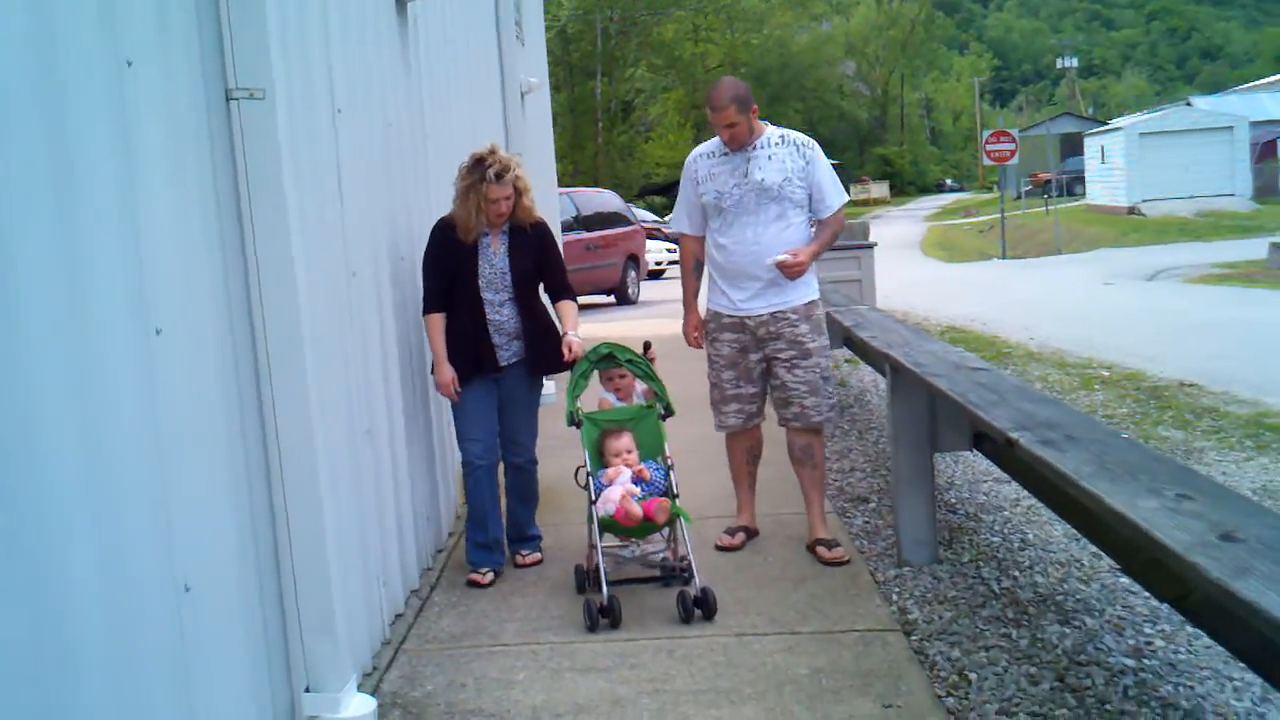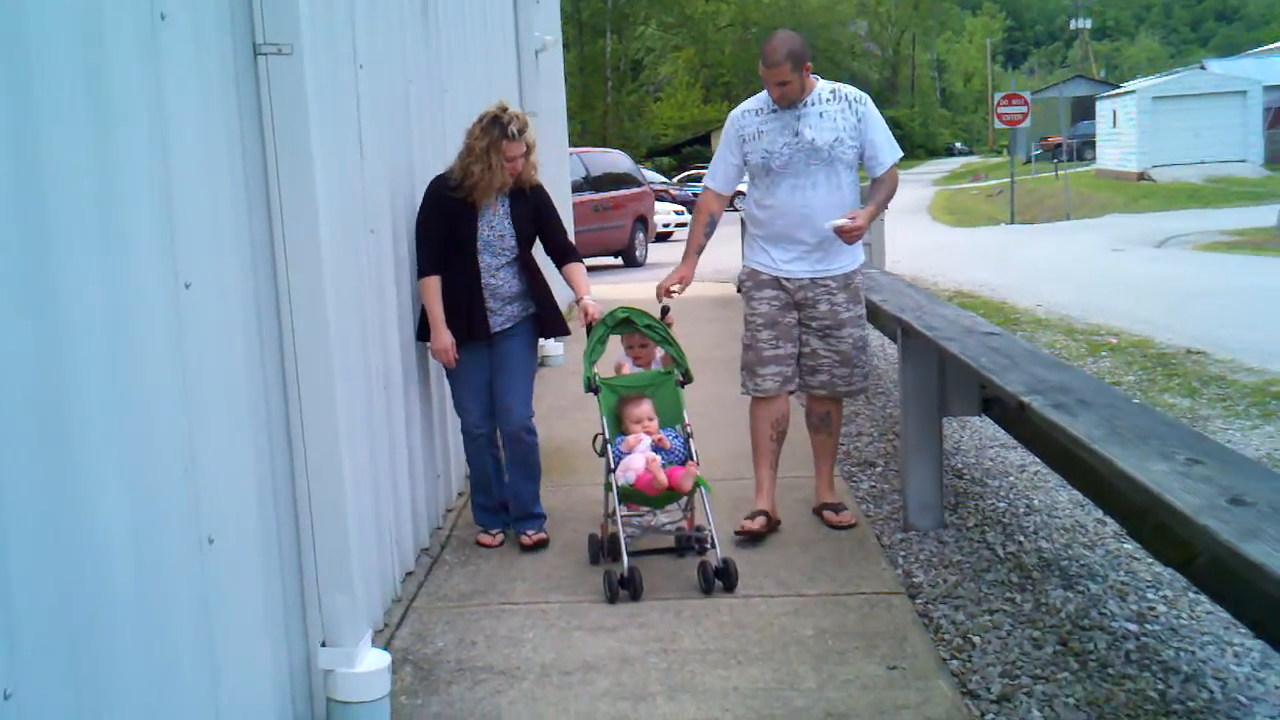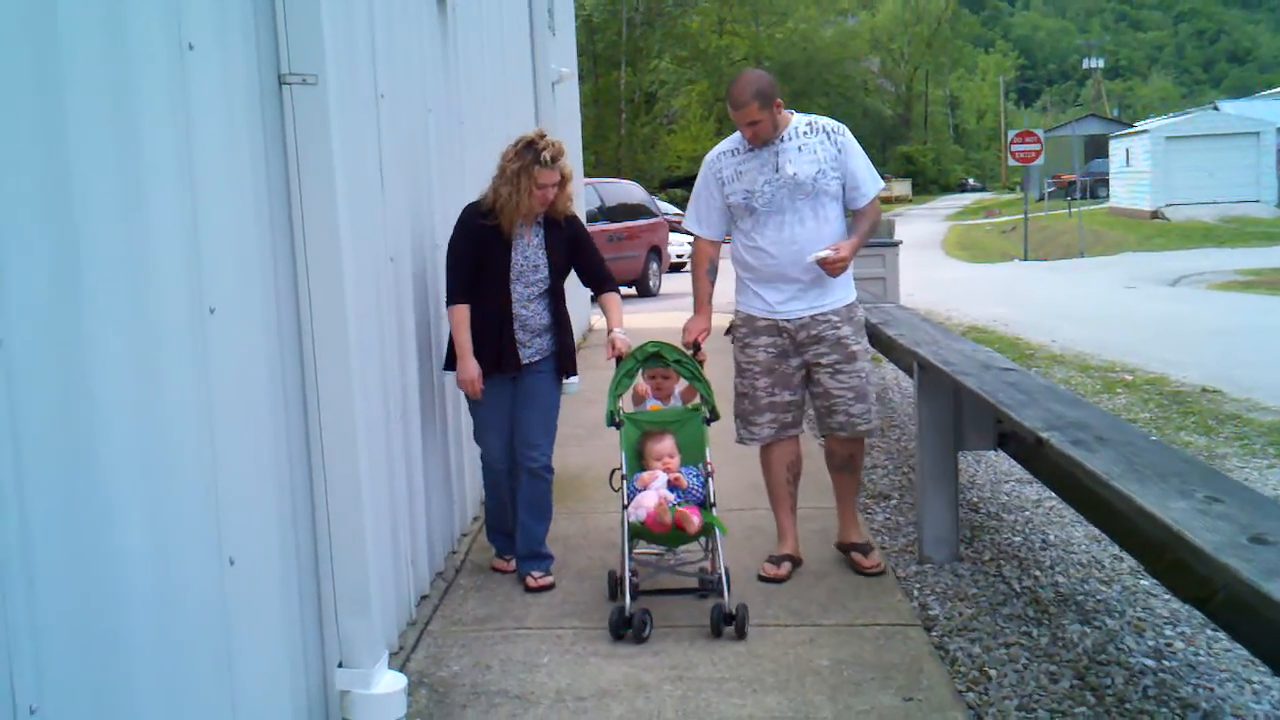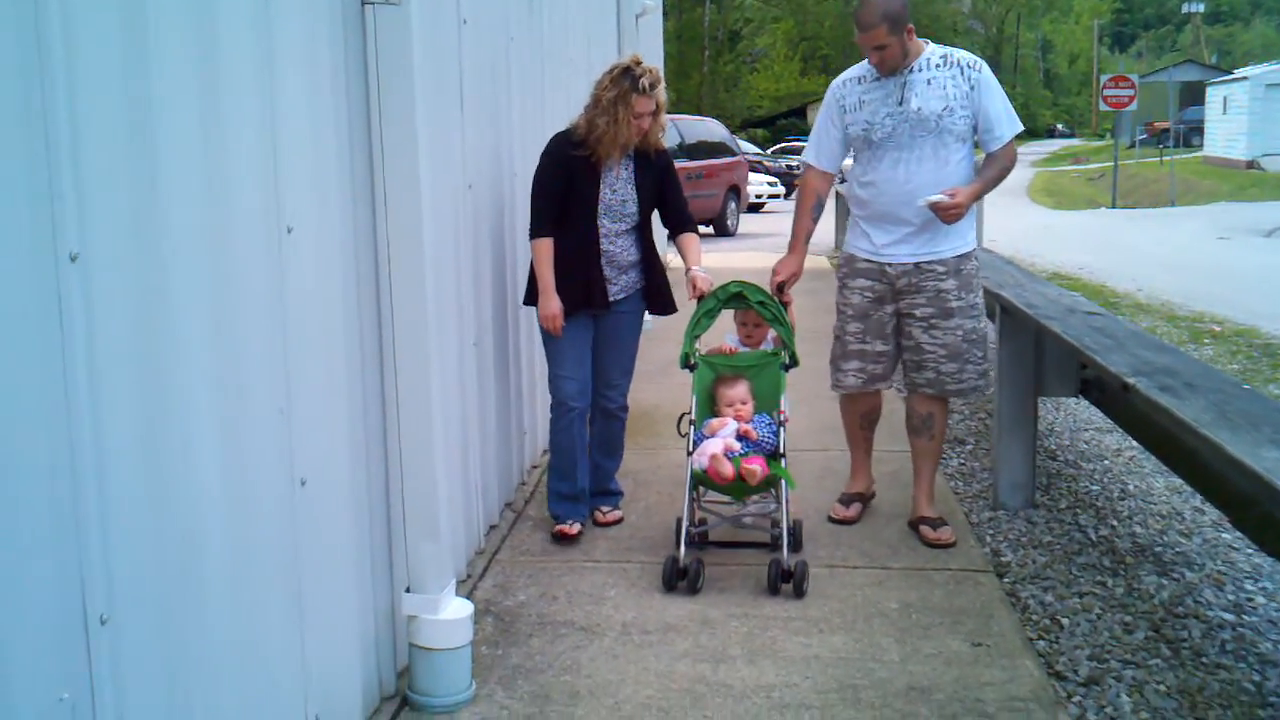
dt=0.7s
person 1, frame 1
left shoulder: (801, 150)
right shoulder: (699, 163)
left elbow: (833, 216)
right elbow: (692, 241)
left wrist: (810, 251)
right wrist: (690, 308)
left hip: (793, 308)
right hip: (727, 313)
left knee: (804, 419)
right knee: (737, 419)
left ankle: (819, 527)
right ankle: (745, 517)
person 1, frame 2
left shoulder: (853, 105)
right shoulder: (744, 119)
left elbow: (886, 173)
right elbow: (715, 193)
left wrist: (868, 212)
right wrist: (689, 261)
left hip: (834, 273)
right hip: (767, 274)
left knee: (827, 387)
right knee: (767, 386)
left ankle: (825, 491)
right ankle: (764, 502)
person 1, frame 3
left shoulder: (832, 137)
right shoulder: (719, 162)
left elbow: (868, 206)
right elbow: (707, 241)
left wrist: (850, 245)
right wrist: (703, 313)
left hip: (832, 310)
right hip: (761, 318)
left knee: (848, 426)
right knee: (774, 430)
left ankle: (850, 531)
right ankle: (787, 542)
person 1, frame 4
left shoulder: (968, 72)
right shoulder: (846, 88)
left elbow: (1003, 150)
right elbow: (818, 174)
left wrist: (972, 191)
right wrist: (796, 252)
left hip: (943, 260)
right hip: (866, 258)
left knee: (933, 383)
right knee: (857, 377)
left ankle: (924, 502)
right ankle: (860, 480)
person 2, frame 1
left shoulder: (534, 231)
right shoulder: (448, 234)
left elbow: (559, 287)
right elbow: (434, 302)
left wrist: (570, 331)
right wrist: (442, 361)
left hip: (522, 359)
right hip: (470, 363)
left knee: (521, 453)
right knee: (478, 457)
left ankle: (525, 539)
right ankle: (484, 556)
person 2, frame 2
left shoulder: (530, 194)
right shoulder: (444, 193)
left elbow: (562, 250)
right elbow: (428, 266)
left wrist: (584, 296)
right wrist: (438, 328)
left hip: (516, 323)
right hip: (463, 327)
left knee: (517, 421)
right knee: (476, 426)
left ankle: (530, 518)
right ankle: (491, 517)
person 2, frame 3
left shoulder: (564, 224)
right shoulder: (477, 221)
left elbow: (601, 280)
right elbow: (458, 293)
left wrist: (615, 328)
right wrist: (465, 356)
left hip: (542, 357)
right hip: (488, 358)
left knee: (535, 459)
right knee: (496, 458)
left ankle: (533, 558)
right ankle: (504, 544)
person 2, frame 4
left shoulder: (654, 159)
right shoulder: (566, 150)
left elbow: (679, 220)
right elbow: (542, 226)
left wrist: (694, 267)
right wrist: (546, 292)
left hip: (625, 294)
right hip: (569, 294)
left knee: (611, 400)
right knee: (571, 398)
left ankle: (602, 493)
right ankle: (568, 507)
